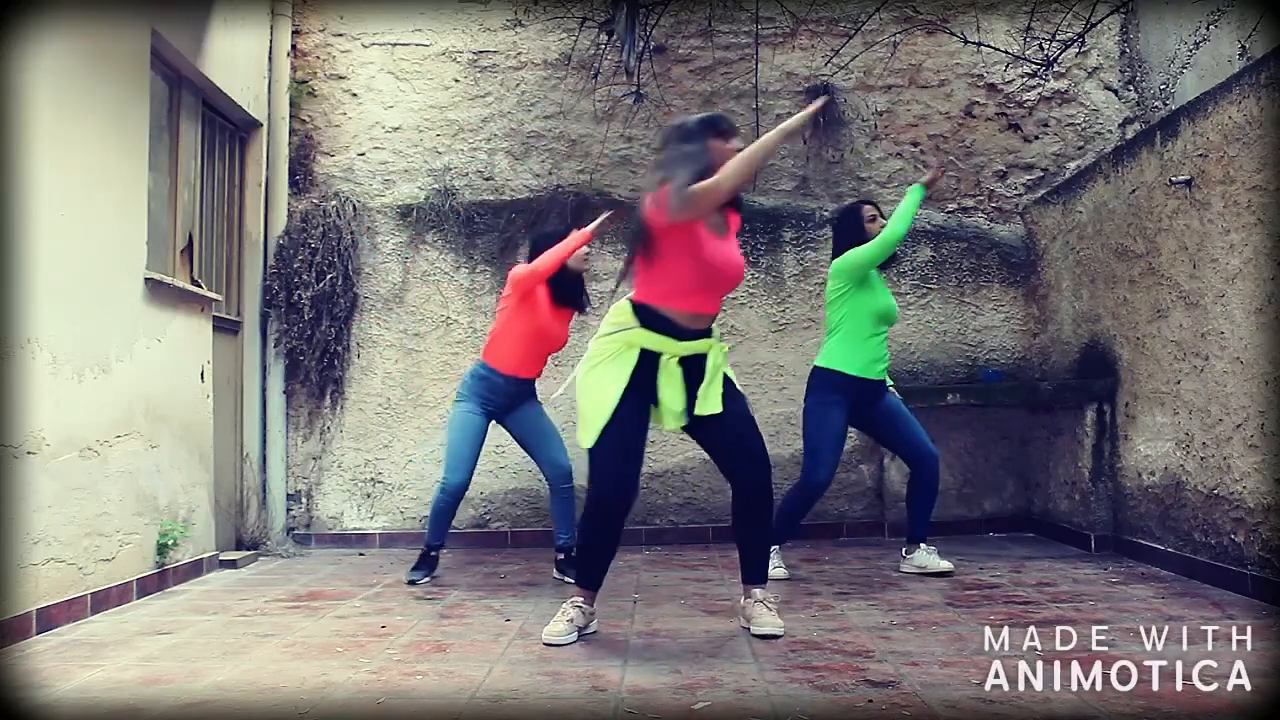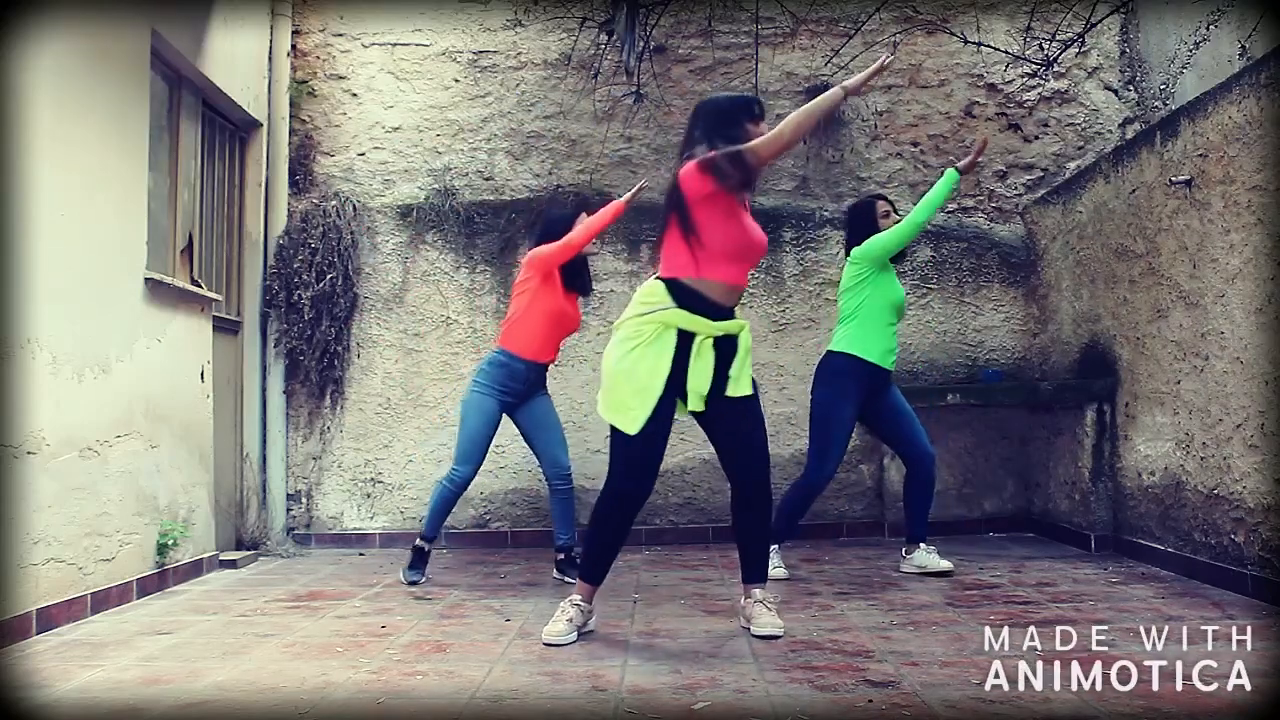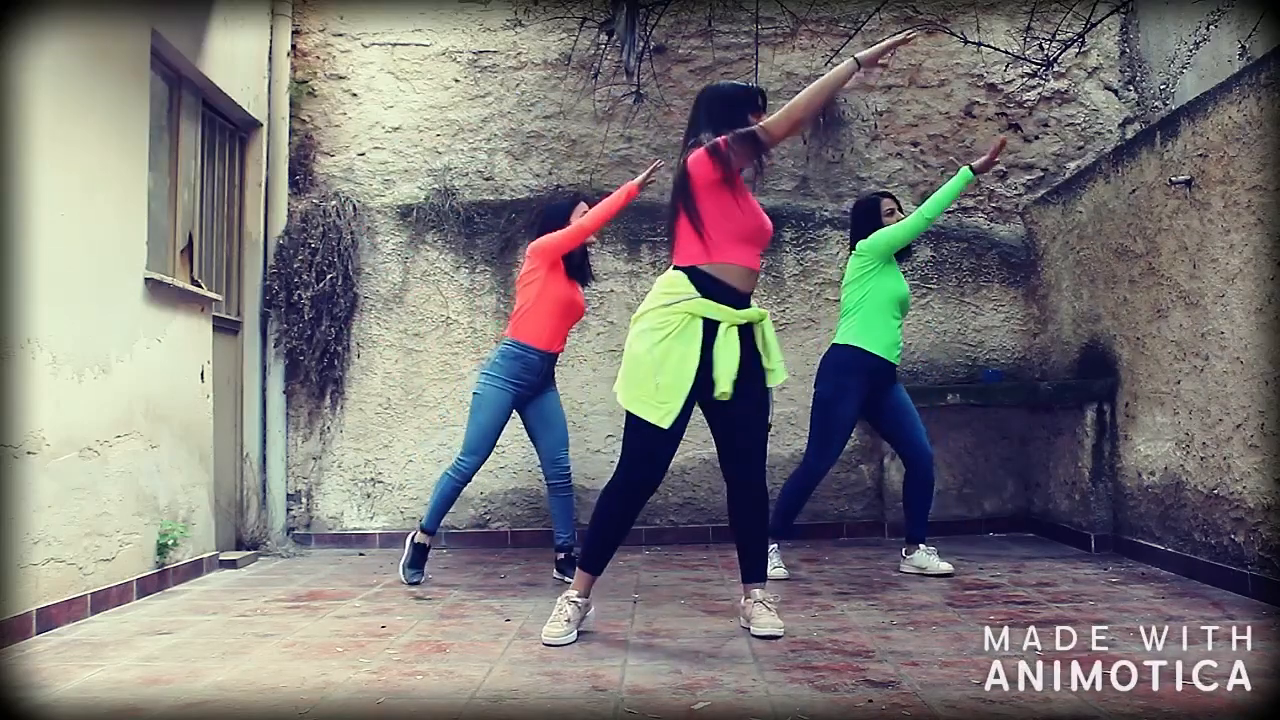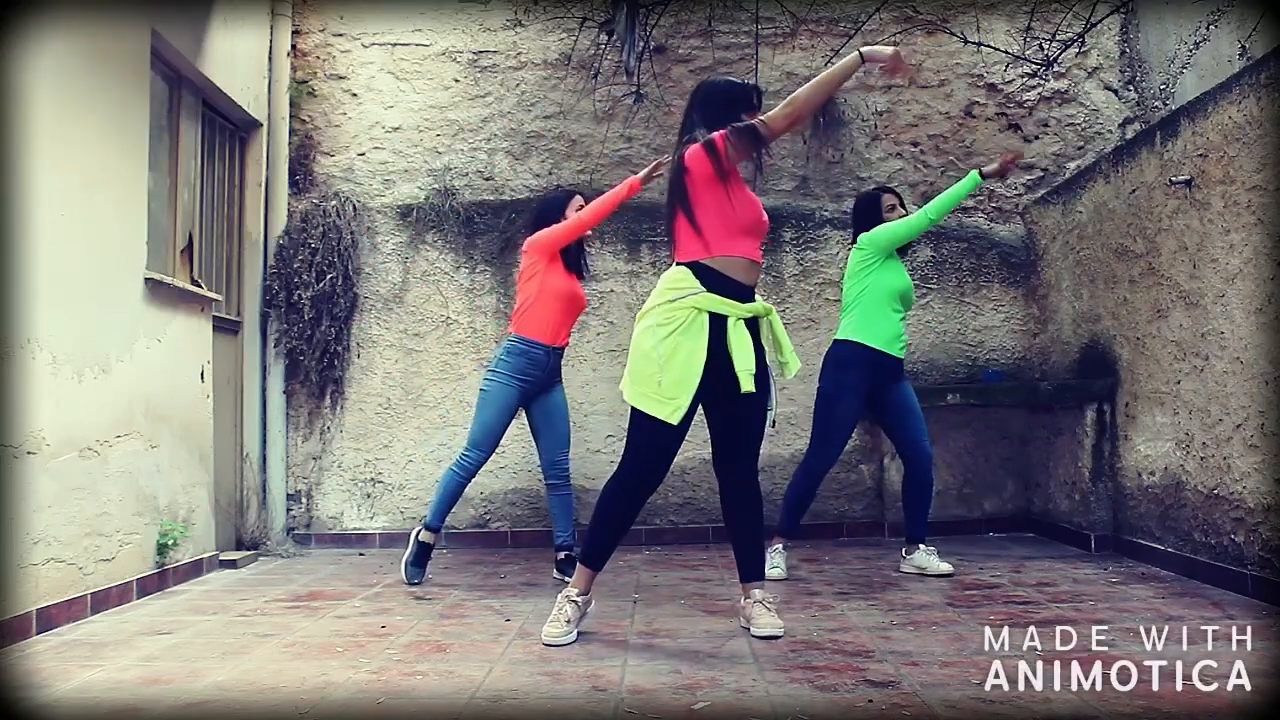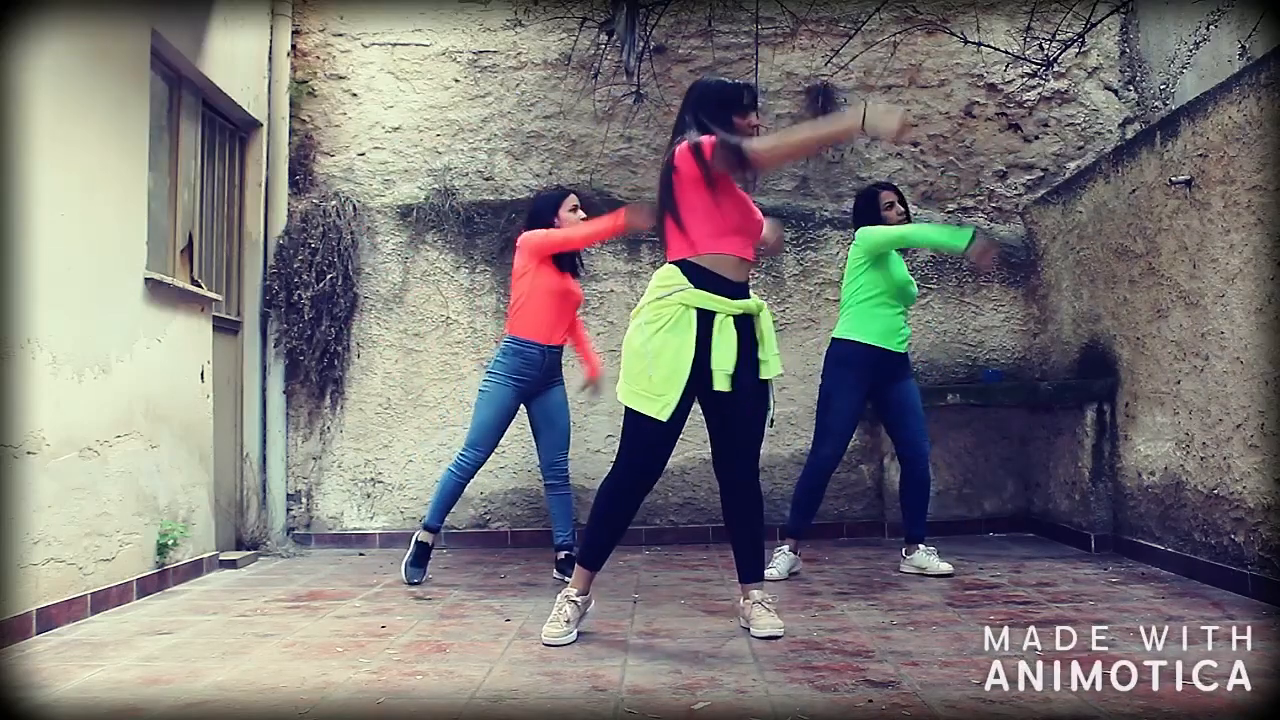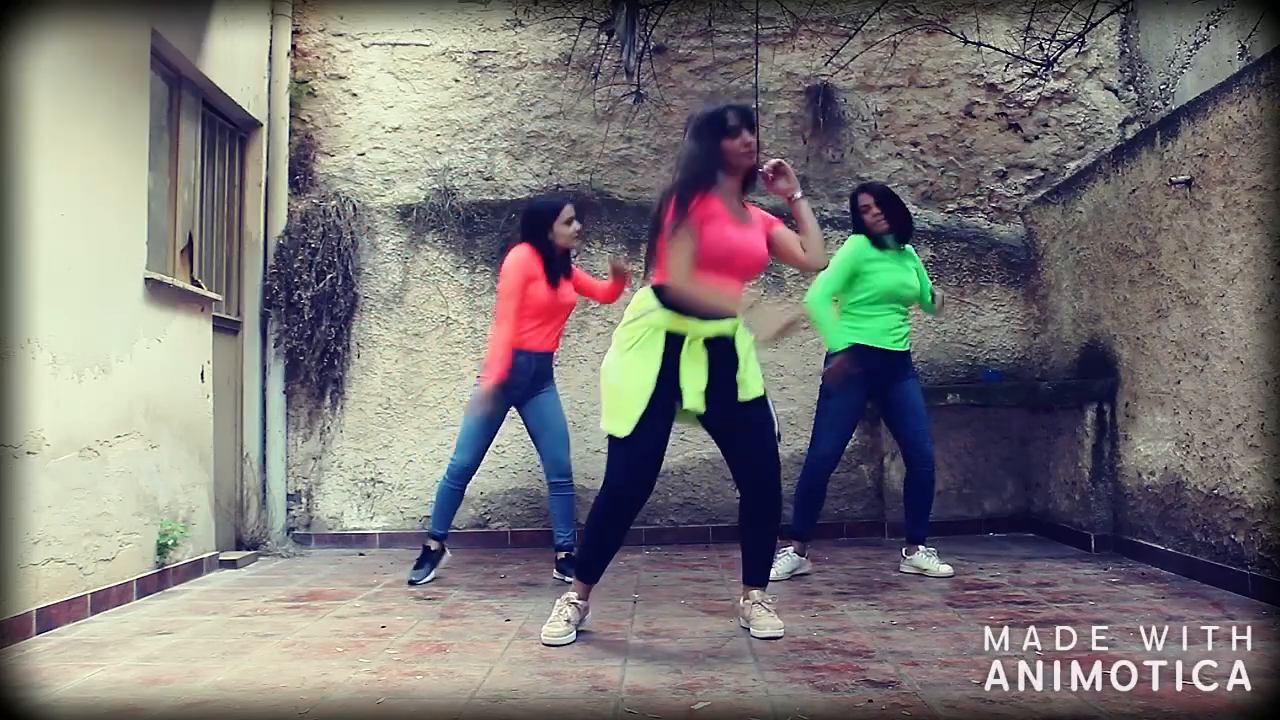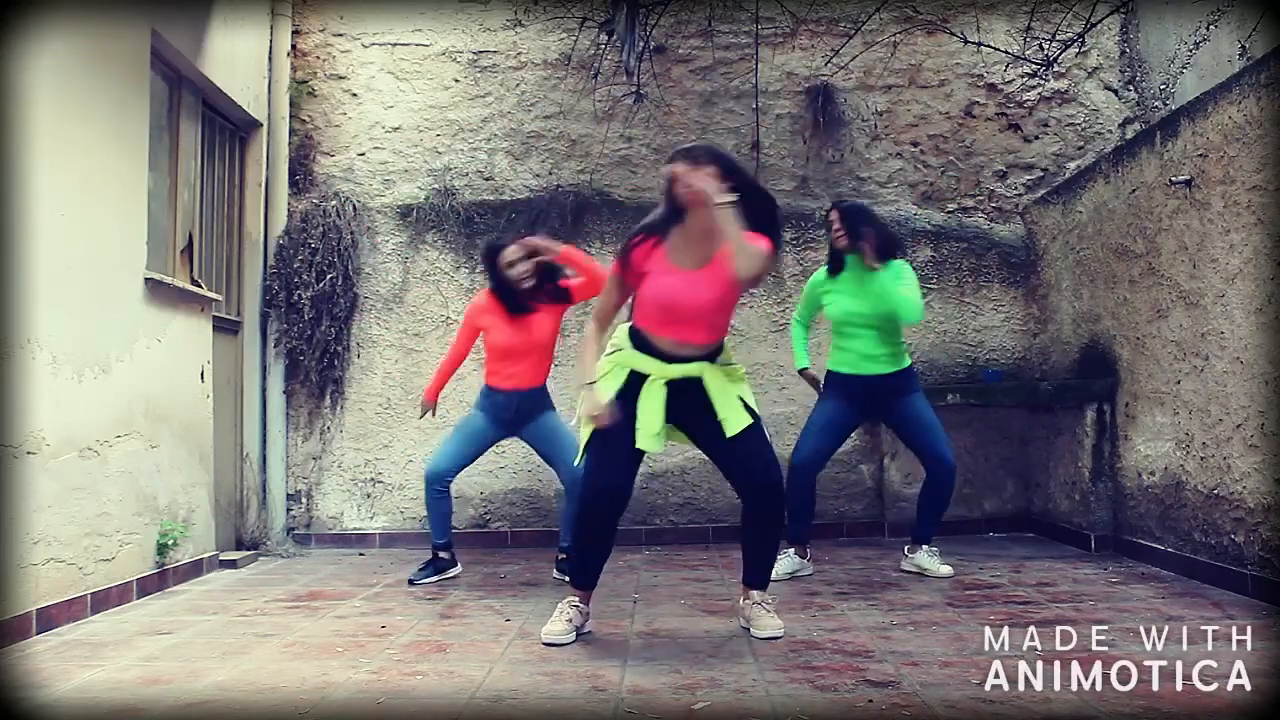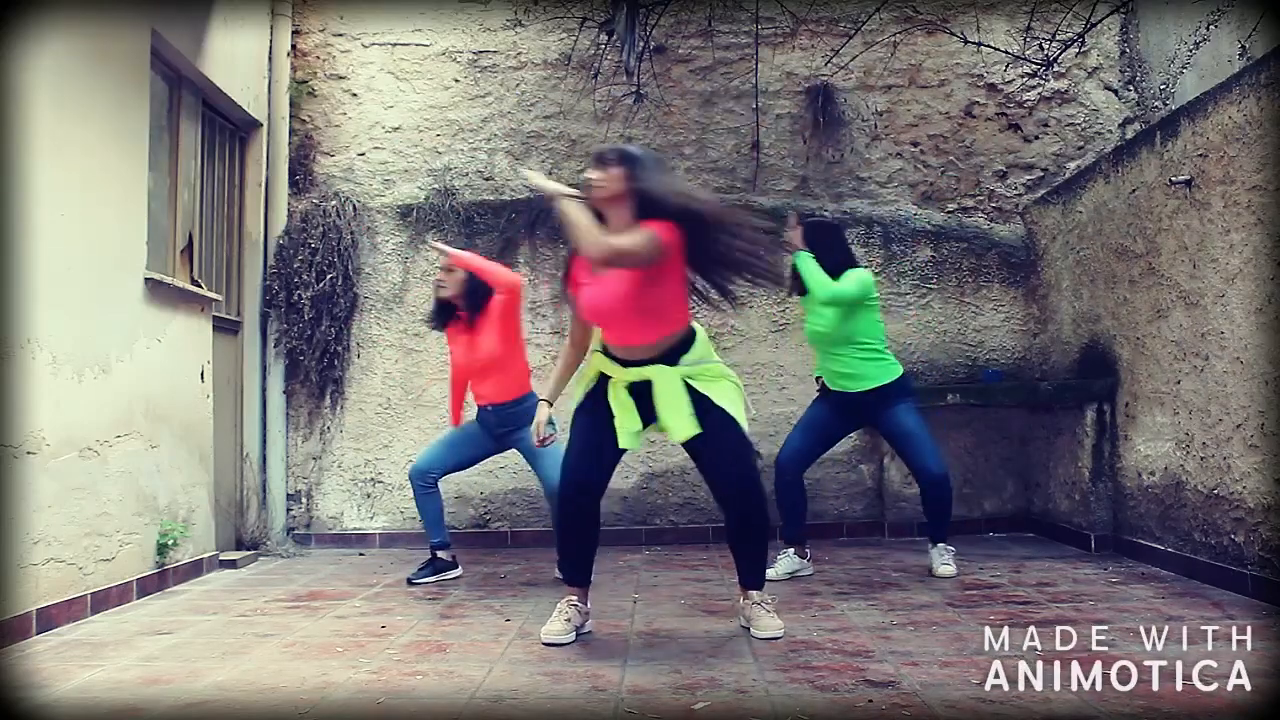
dt=0.2s
person 1, frame 1
left shoulder: (728, 219)
right shoulder: (670, 202)
right elbow: (727, 180)
right wrist: (793, 122)
left hip: (696, 359)
right hip: (634, 354)
left knee: (754, 473)
right knee: (610, 489)
left ankle: (754, 594)
right ankle: (582, 603)
person 1, frame 2
left shoulder: (730, 196)
right shoulder: (701, 173)
right elbow: (781, 140)
right wrist: (848, 87)
left hip: (718, 341)
right hip: (664, 335)
left knee: (753, 473)
right knee: (630, 480)
left ankle: (754, 596)
right ankle: (581, 600)
person 1, frame 3
left shoulder: (727, 181)
right shoulder: (707, 160)
right elbow: (791, 119)
right wrist: (858, 61)
left hip: (733, 331)
right hip: (685, 323)
left knee: (747, 469)
right knee: (640, 470)
left ankle: (754, 595)
right ankle: (578, 595)
person 1, frame 4
left shoulder: (723, 177)
right shoulder: (703, 153)
right elbow: (789, 113)
right wrist: (862, 55)
left hip: (737, 325)
right hip: (690, 320)
left knee: (740, 467)
right knee: (643, 466)
left ankle: (753, 594)
right ankle: (577, 594)
person 1, frame 5
left shoulder: (724, 177)
right shoulder: (695, 153)
right elbow: (776, 148)
left wrist: (760, 234)
right wrist: (864, 120)
left hip: (737, 326)
right hip: (684, 318)
left knee: (739, 467)
right knee: (637, 466)
left ankle: (752, 594)
right ankle: (576, 592)
person 1, frame 6
left shoulder: (760, 218)
right shoulder: (690, 195)
left elbow: (813, 260)
right elbow: (680, 277)
left wrist: (794, 194)
left hip: (723, 352)
right hip: (664, 343)
left knee: (762, 475)
right knee: (628, 481)
left ankle: (754, 595)
right ankle: (576, 598)
person 1, frame 7
left shoulder: (747, 240)
right shoulder: (644, 241)
left elbow: (748, 273)
right elbow: (600, 319)
left wrist: (723, 204)
right wrist: (593, 383)
left hip: (706, 382)
right hip: (639, 379)
left knee: (764, 485)
right knee: (600, 492)
left ankle: (755, 596)
right ankle: (577, 602)
person 1, frame 8
left shoulder: (661, 232)
right shoulder: (580, 260)
left elbow: (604, 252)
right elbow: (579, 338)
left wrist: (563, 196)
right wrist: (547, 400)
left hip: (683, 377)
right hip: (614, 381)
left knee: (741, 488)
right knee: (573, 491)
left ankle: (753, 596)
right ankle: (574, 602)
person 2, frame 1
left shoulder: (874, 278)
right shoulder: (847, 266)
right elbow: (895, 235)
left wrist: (886, 380)
right wrist: (920, 188)
left hip: (871, 390)
right hip: (832, 386)
left knee: (926, 459)
right knee: (816, 478)
left ankle: (915, 550)
right ankle: (773, 549)
person 2, frame 2
left shoulder: (882, 272)
right shoulder: (864, 255)
right elbow: (916, 221)
right wrist: (957, 172)
left hip: (877, 381)
right hip: (843, 374)
left knee: (922, 458)
right knee: (821, 470)
left ankle: (914, 550)
right ankle: (771, 547)
person 2, frame 3
left shoulder: (886, 267)
right shoulder: (868, 250)
right elbow: (923, 217)
right wrist: (972, 170)
left hip: (883, 376)
right hip: (847, 367)
left knee: (921, 458)
right knee: (818, 462)
left ankle: (914, 550)
right ankle: (772, 545)
person 2, frame 4
left shoulder: (892, 259)
right shoulder: (870, 241)
right elbow: (927, 215)
right wrist: (981, 175)
left hip: (889, 369)
right hip: (850, 362)
left knee: (919, 455)
right knee: (821, 457)
left ankle: (915, 549)
right ankle: (779, 544)
person 2, frame 5
left shoulder: (897, 255)
right shoulder: (868, 237)
right elbow: (913, 233)
right wrist: (968, 241)
left hip: (895, 364)
right hip: (852, 357)
left knee: (916, 456)
right knee: (824, 456)
left ankle: (914, 549)
right ankle: (789, 546)
person 2, frame 6
left shoulder: (907, 252)
right shoulder: (856, 247)
left elbow: (925, 301)
right elbow: (818, 294)
left wrist: (932, 298)
right wrist: (837, 346)
left hip: (897, 367)
right hip: (850, 366)
left knee: (922, 457)
right knee: (822, 457)
left ankle: (915, 550)
right ankle: (797, 549)
person 2, frame 7
left shoulder: (896, 269)
right shoulder: (824, 279)
left elbow: (913, 316)
right elbow: (799, 323)
left wrist: (878, 263)
right wrist: (804, 364)
left hip: (897, 385)
right hip: (842, 388)
left knee: (943, 463)
right knee: (802, 462)
left ankle: (919, 548)
right ankle: (798, 552)
person 2, frame 8
left shoulder: (858, 280)
right shoulder: (809, 296)
left elbow: (829, 294)
left wrist: (801, 249)
right wrist: (820, 373)
left hip: (887, 394)
right hip: (836, 398)
left knee: (933, 474)
right knee: (786, 464)
left ankle: (940, 546)
right ankle: (795, 553)
person 3, frame 1
left shoulder: (566, 306)
right shoulder: (523, 280)
right elbow: (544, 265)
right wrist: (591, 229)
left hip: (521, 397)
right hip: (481, 388)
left knee: (561, 471)
right knee: (455, 481)
left ankle: (566, 557)
right ankle: (429, 553)
person 3, frame 2
left shoulder: (571, 289)
right shoulder: (537, 262)
right elbow: (574, 242)
right wrist: (622, 204)
left hip: (534, 386)
right hip: (498, 375)
left knee: (560, 471)
right knee: (463, 472)
left ankle: (566, 558)
right ankle: (423, 544)
person 3, frame 3
left shoulder: (571, 276)
right shoulder: (541, 251)
right elbow: (588, 226)
right wrist: (634, 188)
left hip: (543, 377)
right hip: (510, 367)
left knee: (559, 470)
right knee: (468, 462)
left ankle: (566, 557)
right ankle: (422, 537)
person 3, frame 4
left shoulder: (569, 269)
right shoulder: (538, 245)
right elbow: (588, 221)
right wrist: (635, 184)
left hip: (549, 373)
right hip: (515, 363)
left knee: (557, 469)
right knee: (473, 458)
left ankle: (565, 557)
right ankle: (425, 537)
person 3, frame 5
left shoulder: (568, 266)
right shoulder: (531, 242)
left elbow: (571, 320)
right elbow: (573, 237)
left wrist: (592, 364)
right wrist: (623, 222)
left hip: (550, 372)
right hip: (515, 363)
left knee: (556, 469)
right knee: (471, 458)
left ankle: (565, 556)
right ankle: (425, 537)
person 3, frame 6
left shoulder: (566, 270)
right shoulder: (522, 257)
left elbow: (607, 294)
right elbow: (503, 320)
left wrist: (620, 278)
right wrist: (491, 377)
left hip: (541, 379)
right hip: (504, 373)
left knee: (559, 469)
right knee: (463, 466)
left ankle: (566, 556)
right ankle: (434, 547)
person 3, frame 7
left shoulder: (554, 296)
right shoulder: (485, 305)
left elbow: (601, 281)
right elbow: (456, 353)
left wrist: (558, 251)
right wrist: (431, 392)
left hip: (536, 408)
right hip: (492, 408)
left knee: (579, 476)
right knee: (437, 472)
left ankle: (566, 558)
right ankle: (443, 556)
person 3, frame 8
left shoulder: (501, 309)
right shoulder: (453, 326)
left elbow: (513, 282)
left wrist: (459, 257)
right wrist: (456, 418)
left hip: (525, 416)
right hip: (486, 423)
left knee: (562, 487)
right knee: (422, 472)
right ankle: (443, 558)
